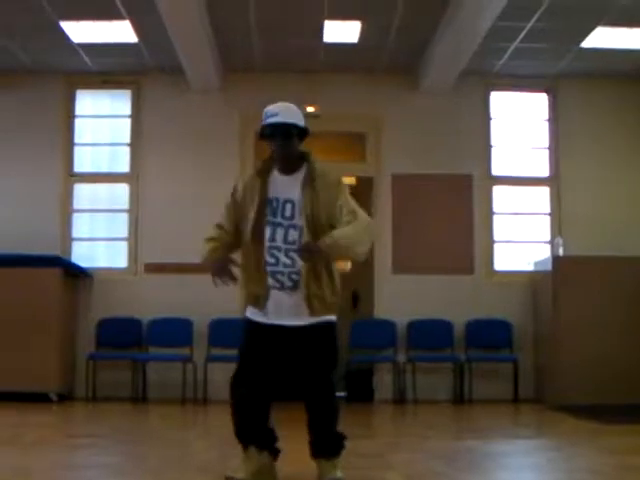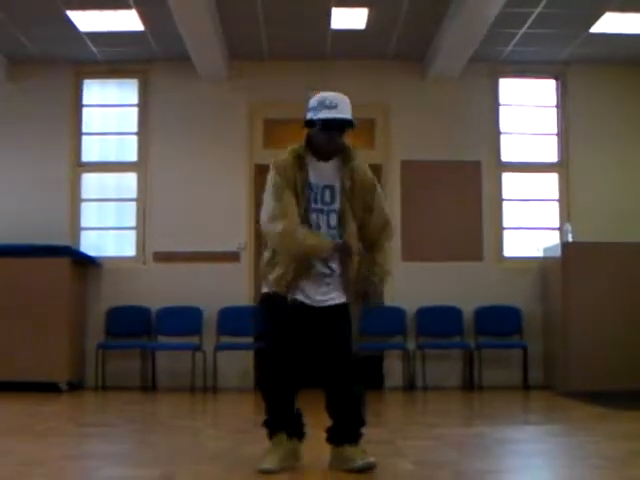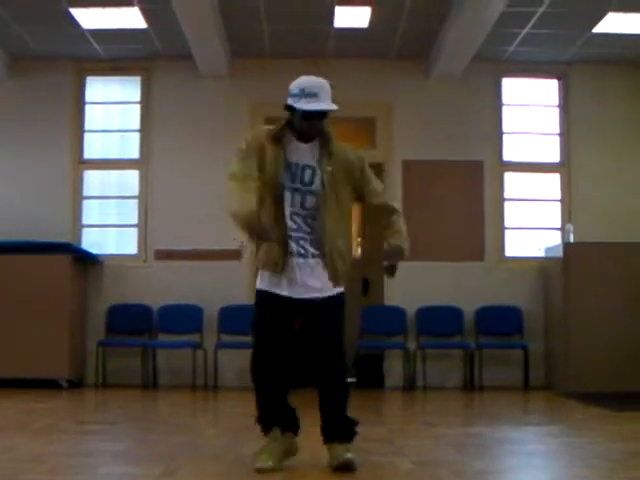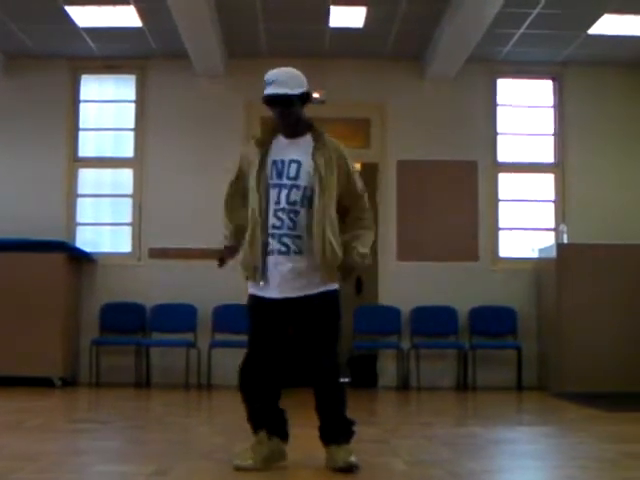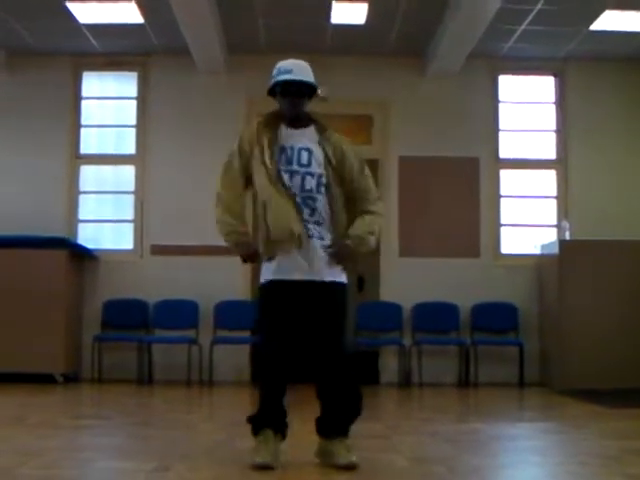
dt=1s
person 1, frame 1
left shoulder: (326, 184)
right shoulder: (251, 186)
left elbow: (360, 228)
right elbow: (225, 229)
left wrist: (327, 245)
right wrist: (216, 257)
left hip: (314, 313)
right hip: (263, 313)
left knee: (319, 393)
right knee: (247, 389)
person 1, frame 2
left shoulder: (358, 173)
right shoulder: (286, 167)
left elbow: (378, 230)
right elbow: (277, 223)
left wrist: (373, 278)
right wrist: (324, 247)
left hip: (334, 293)
right hip: (285, 289)
left knee: (342, 370)
right knee: (280, 367)
left ankle: (346, 445)
right ankle: (284, 443)
person 1, frame 3
left shoulder: (342, 158)
right shoulder: (264, 144)
left elbow: (379, 198)
right elbow: (241, 182)
left wrist: (396, 242)
right wrist: (253, 217)
left hip: (325, 281)
right hip: (274, 280)
left knee: (331, 363)
right knee: (267, 361)
left ankle: (338, 442)
right ankle: (279, 435)
person 1, frame 4
left shoulder: (330, 151)
right shoulder: (256, 151)
left elbow: (356, 205)
right elbow: (238, 199)
left wrist: (356, 250)
right wrist: (233, 238)
left hip: (317, 280)
right hip: (266, 280)
left knee: (324, 367)
right knee: (258, 368)
left ankle: (337, 443)
right ankle: (269, 440)
person 1, frame 5
left shoulder: (335, 145)
right shoulder: (256, 138)
left elbow: (366, 198)
right elbow: (230, 191)
left wrist: (358, 239)
right wrist: (239, 238)
left hip: (328, 269)
right hip: (280, 265)
left knee: (333, 359)
right knee: (273, 358)
left ankle: (334, 437)
right ankle: (269, 435)
